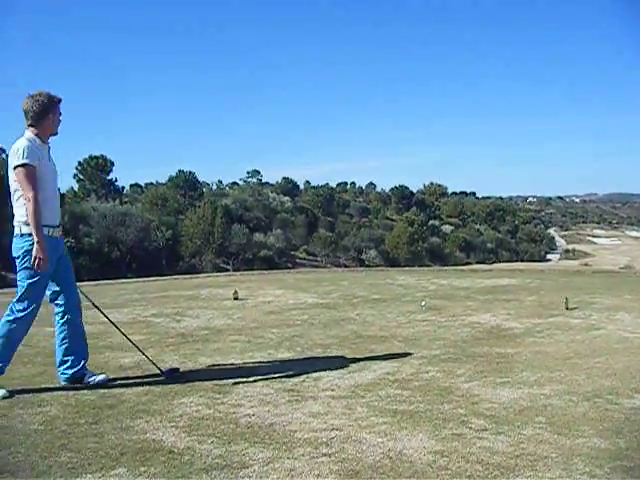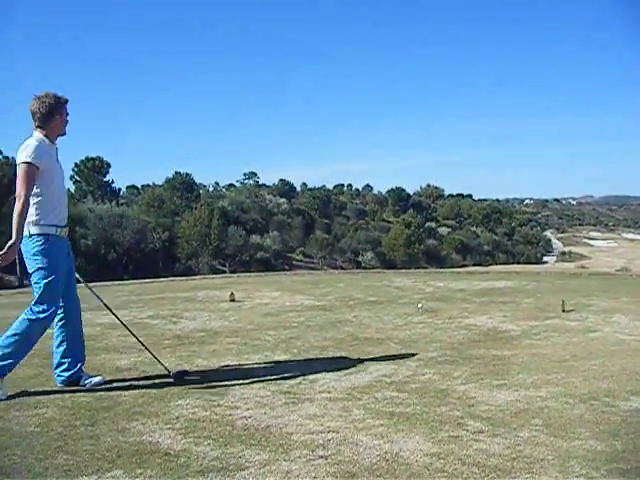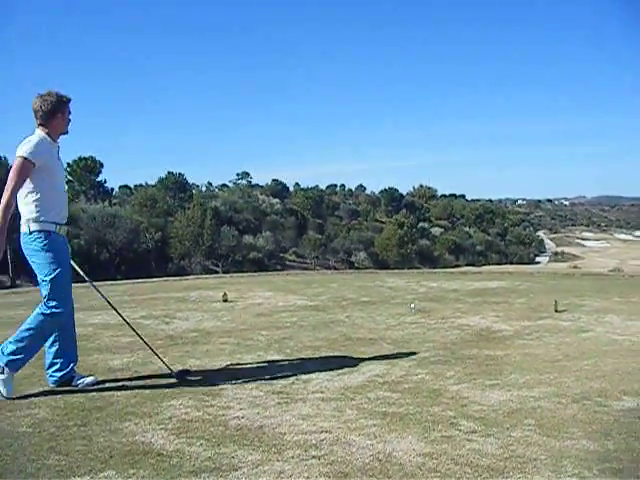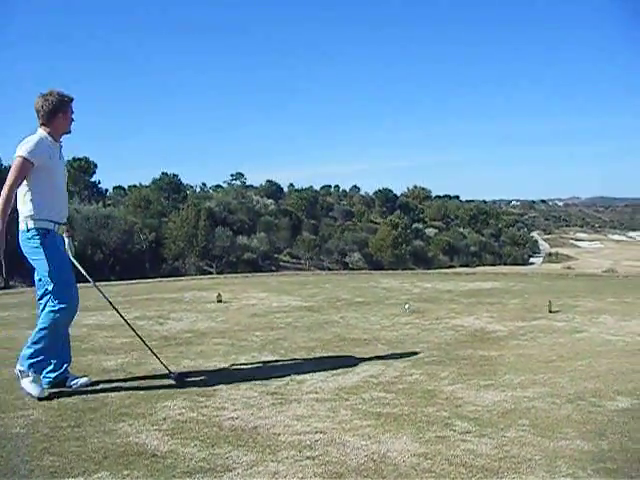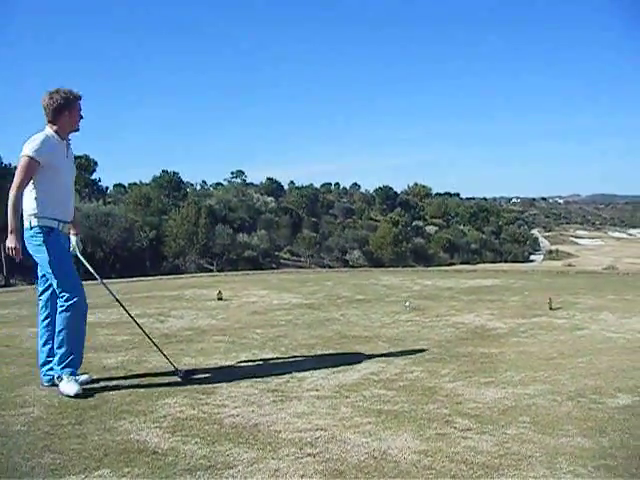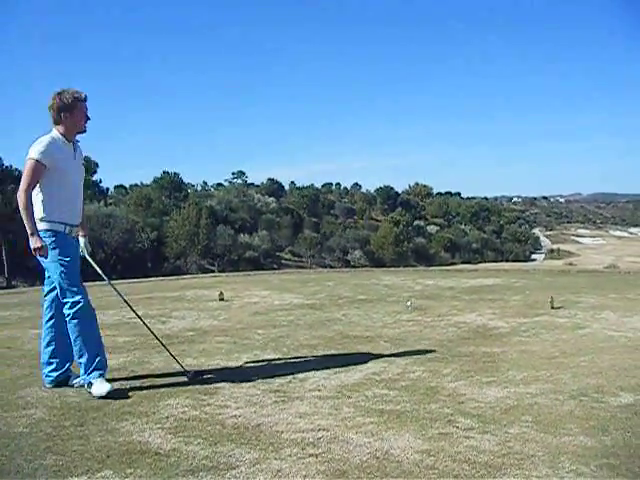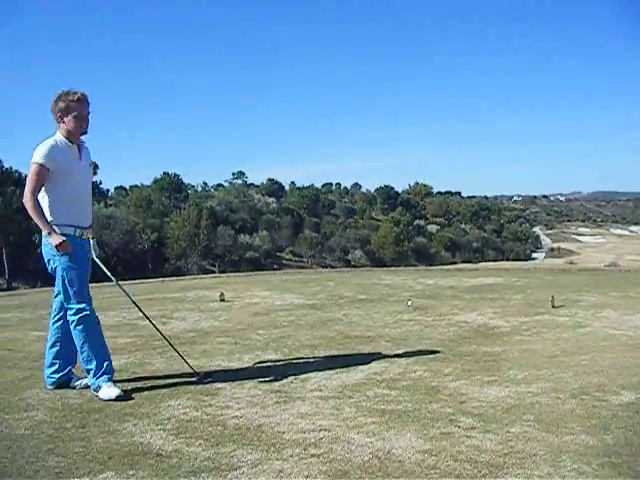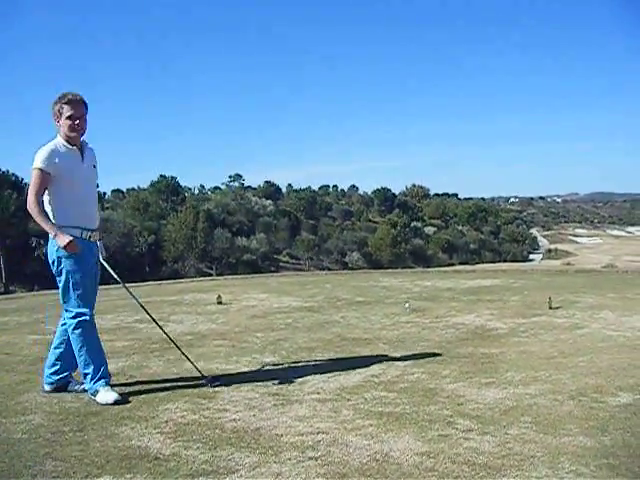
dt=0.1s
person 1, frame 1
left shoulder: (42, 148)
right shoulder: (25, 148)
right elbow: (27, 197)
right wrist: (39, 243)
left hip: (53, 238)
right hip: (34, 241)
left knee: (69, 305)
left ankle: (73, 369)
person 1, frame 2
left shoulder: (50, 149)
right shoulder: (34, 148)
left hip: (58, 239)
right hip: (42, 240)
left knee: (69, 308)
right knee: (43, 310)
left ankle: (69, 371)
person 1, frame 3
left shoulder: (52, 148)
right shoulder: (33, 146)
left hip: (54, 236)
right hip: (40, 236)
left knee: (60, 305)
right knee: (56, 305)
left ankle: (61, 371)
person 1, frame 4
left shoulder: (55, 148)
right shoulder: (34, 146)
left wrist: (65, 234)
left hip: (53, 234)
right hip: (38, 234)
left knee: (55, 303)
right knee: (64, 301)
left ankle: (55, 372)
right ankle: (29, 364)
person 1, frame 5
left shoulder: (66, 147)
right shoulder: (39, 144)
right elbow: (16, 189)
left wrist: (73, 231)
right wrist: (12, 233)
left hip: (59, 235)
right hip: (43, 233)
left knee: (53, 303)
right knee: (72, 299)
left ankle: (55, 369)
right ankle: (65, 368)
person 1, frame 6
left shoulder: (75, 149)
right shoulder: (45, 147)
right elbow: (24, 192)
left wrist: (82, 233)
right wrist: (33, 234)
left hip: (68, 237)
right hip: (52, 237)
left knee: (58, 307)
right knee: (77, 303)
left ankle: (55, 372)
right ankle: (93, 372)
person 1, frame 7
left shoulder: (84, 151)
right shoulder: (48, 150)
right elbow: (29, 197)
left wrist: (90, 235)
right wrist: (50, 233)
left hip: (80, 241)
right hip: (61, 242)
left knee: (65, 310)
right knee: (81, 309)
left ankle: (58, 374)
right ankle: (100, 377)
person 1, frame 8
left shoulder: (90, 153)
right shoulder: (49, 154)
right elbow: (33, 201)
left wrist: (97, 238)
right wrist: (58, 233)
left hip: (87, 244)
right hip: (67, 245)
left knee: (76, 312)
right knee: (80, 314)
left ankle: (56, 377)
right ankle: (97, 381)
